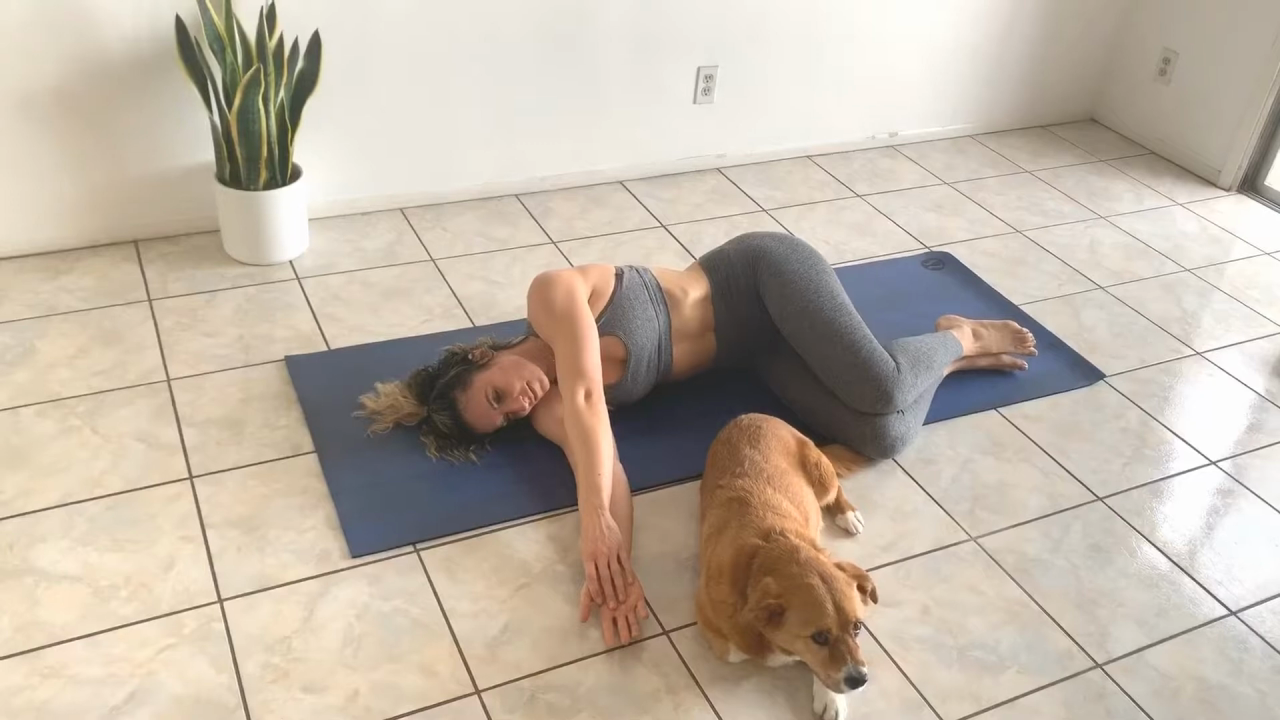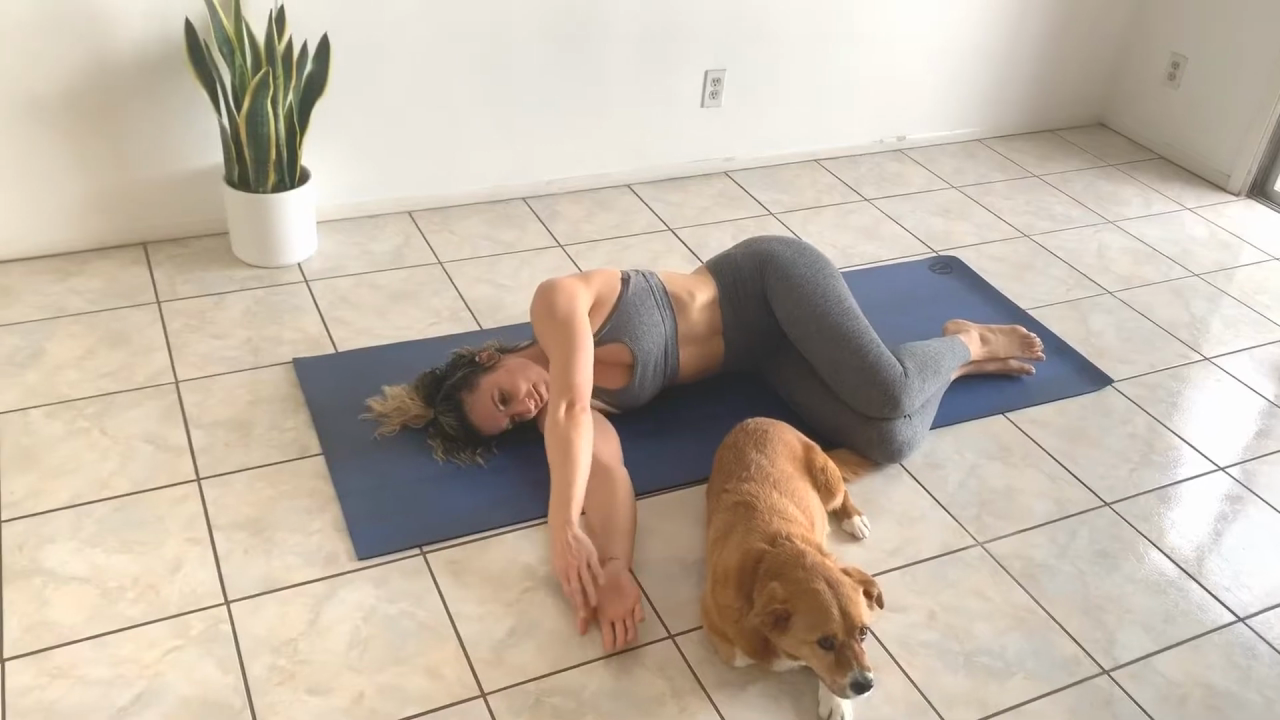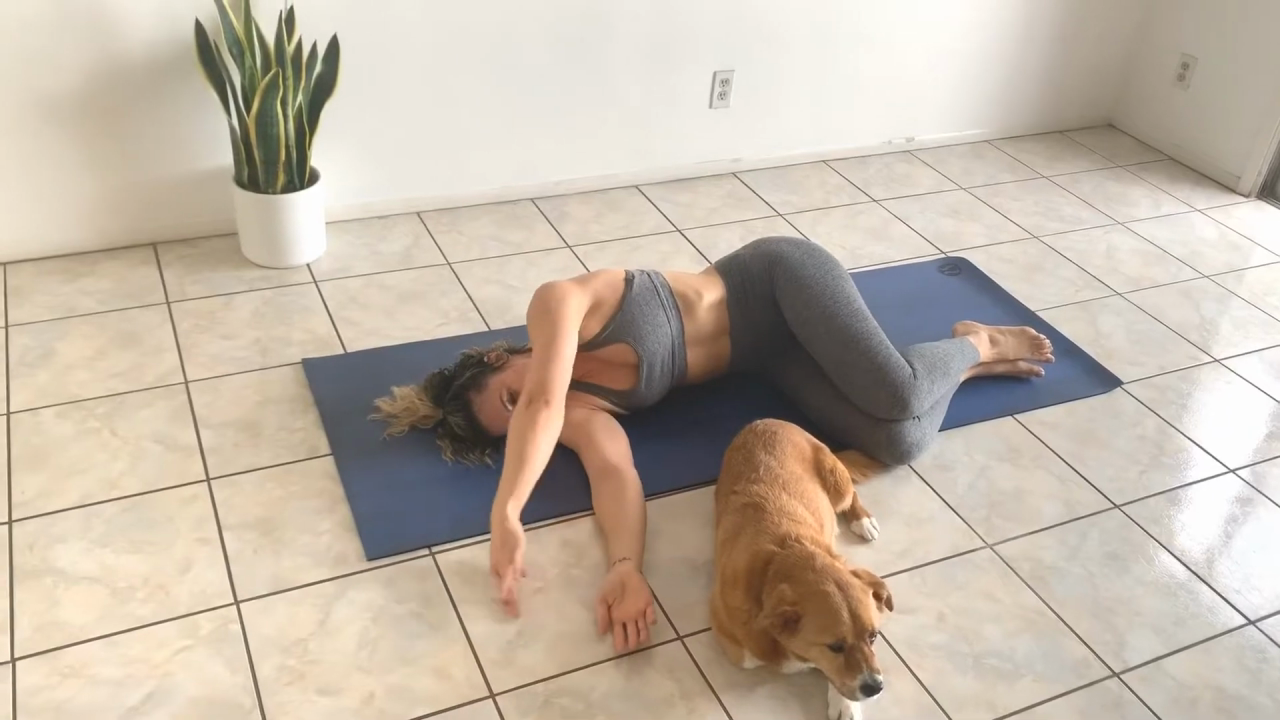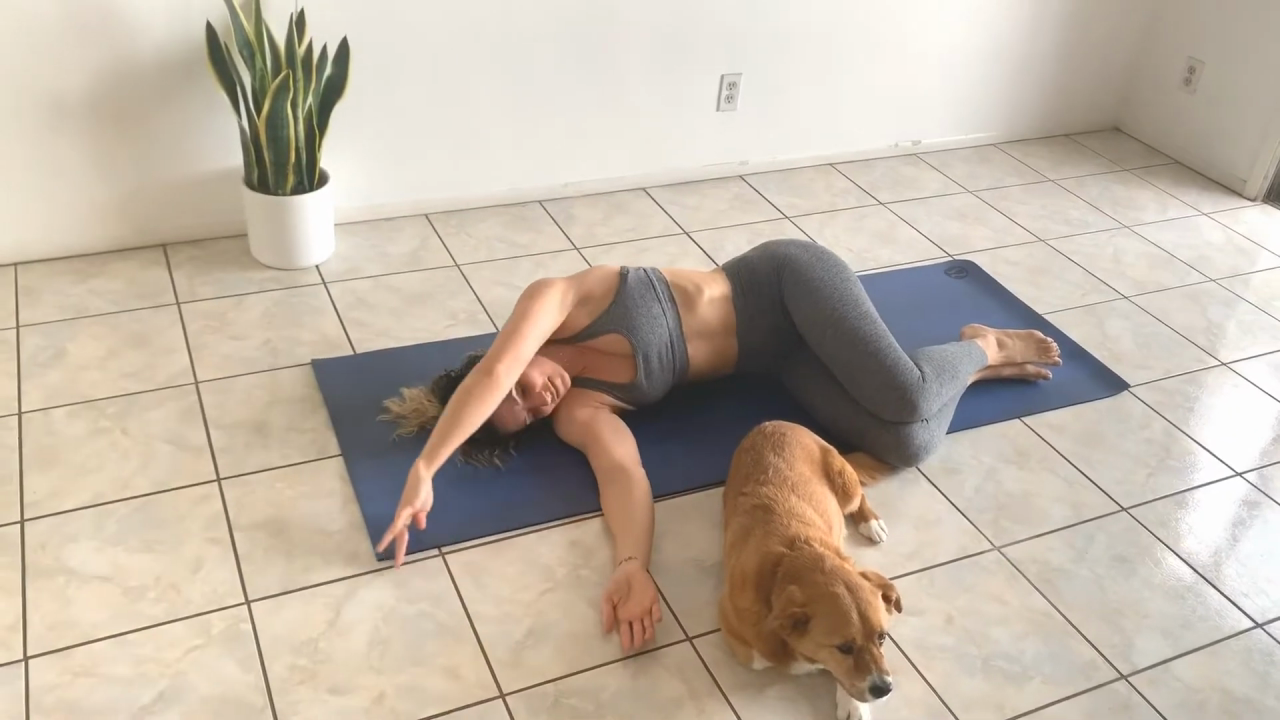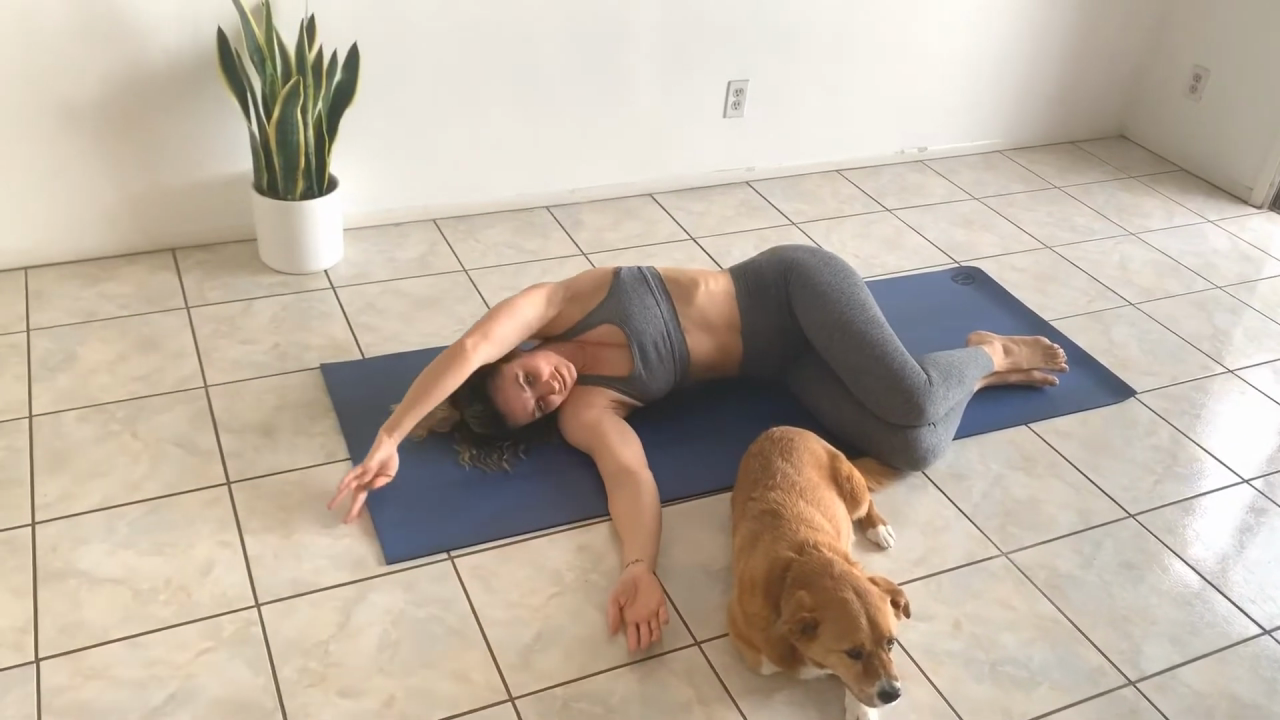
dt=0.4s
person 1, frame 1
left shoulder: (551, 294)
right shoulder: (550, 412)
left elbow: (588, 396)
right elbow: (603, 460)
left wrist: (596, 522)
right wrist: (617, 561)
left hip: (763, 274)
right hip: (750, 348)
left knee: (881, 392)
right knee: (881, 436)
left ankle: (957, 338)
right ankle: (950, 356)
person 1, frame 2
left shoulder: (556, 301)
right shoulder: (562, 414)
left elbow: (570, 406)
right elbow: (607, 468)
left wrist: (566, 529)
right wrist: (615, 564)
left hip: (770, 275)
right hip: (758, 351)
left knee: (888, 398)
right knee: (886, 441)
left ankle: (965, 343)
right ankle: (956, 360)
person 1, frame 3
left shoulder: (557, 302)
right shoulder: (580, 415)
left elbow: (543, 399)
right elbow: (615, 472)
left wrist: (505, 518)
right wrist: (625, 567)
left hip: (778, 276)
right hip: (765, 354)
left knee: (897, 397)
right knee: (897, 443)
left ankle: (975, 345)
right ankle: (969, 360)
person 1, frame 4
left shoulder: (557, 302)
right shoulder: (579, 415)
left elbow: (494, 369)
right elbow: (622, 471)
left wrist: (422, 469)
right wrist: (631, 566)
left hip: (787, 279)
right hip: (771, 358)
left knee: (905, 400)
right knee: (903, 445)
left ankle: (983, 348)
right ankle: (977, 360)
person 1, frame 5
left shoulder: (554, 305)
right shoulder: (584, 414)
left elbow: (470, 348)
right elbow: (630, 474)
left wrist: (389, 433)
right wrist: (638, 568)
left hip: (791, 282)
right hip: (774, 362)
left knee: (912, 407)
right knee: (912, 449)
left ankle: (988, 354)
right ankle: (980, 365)
